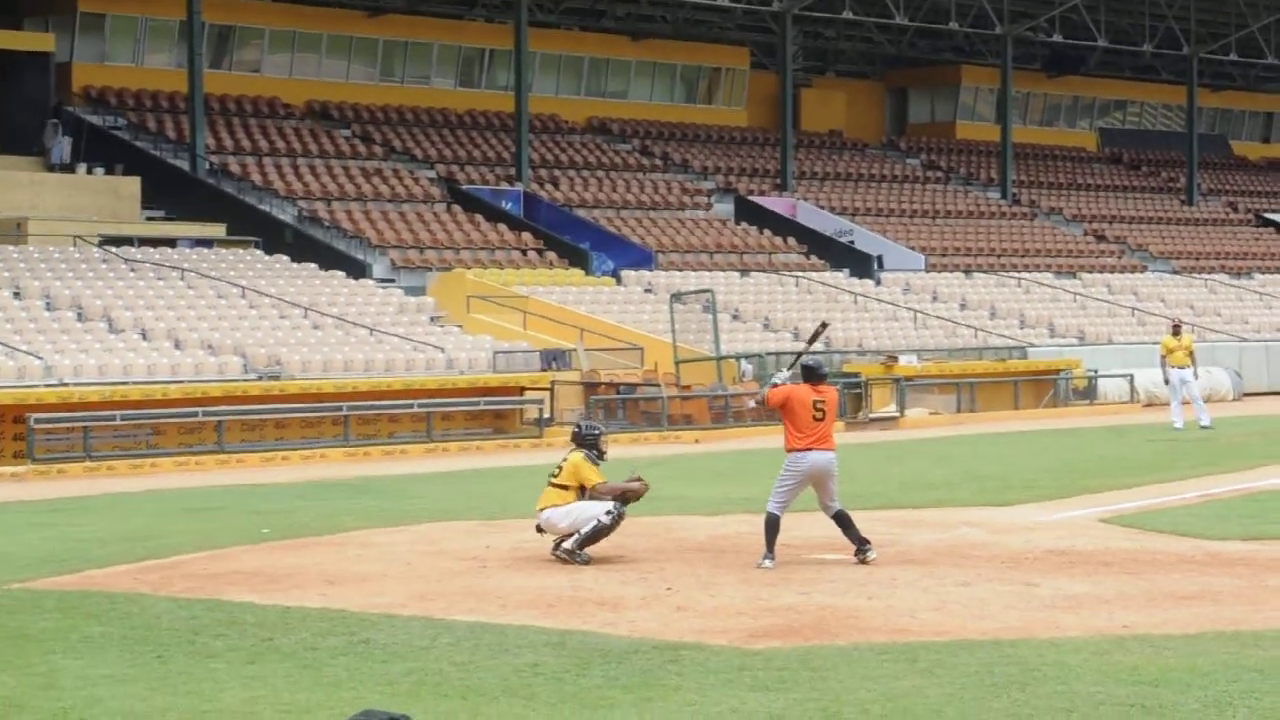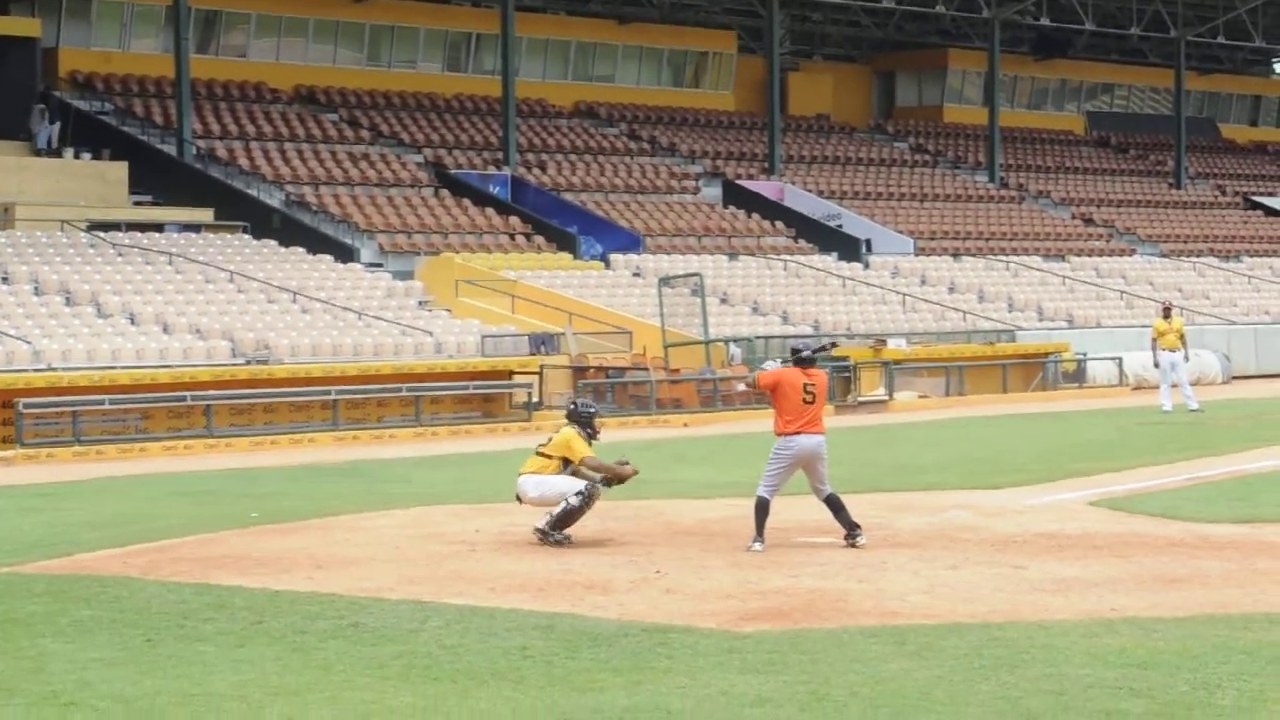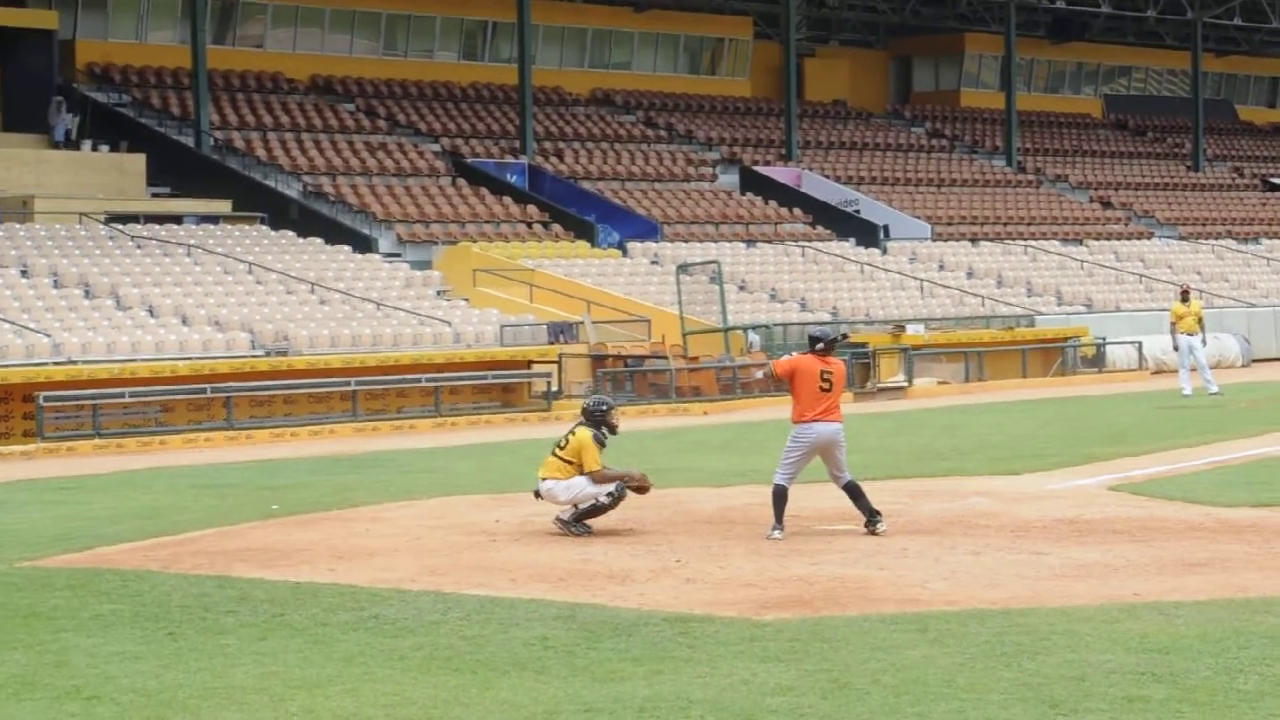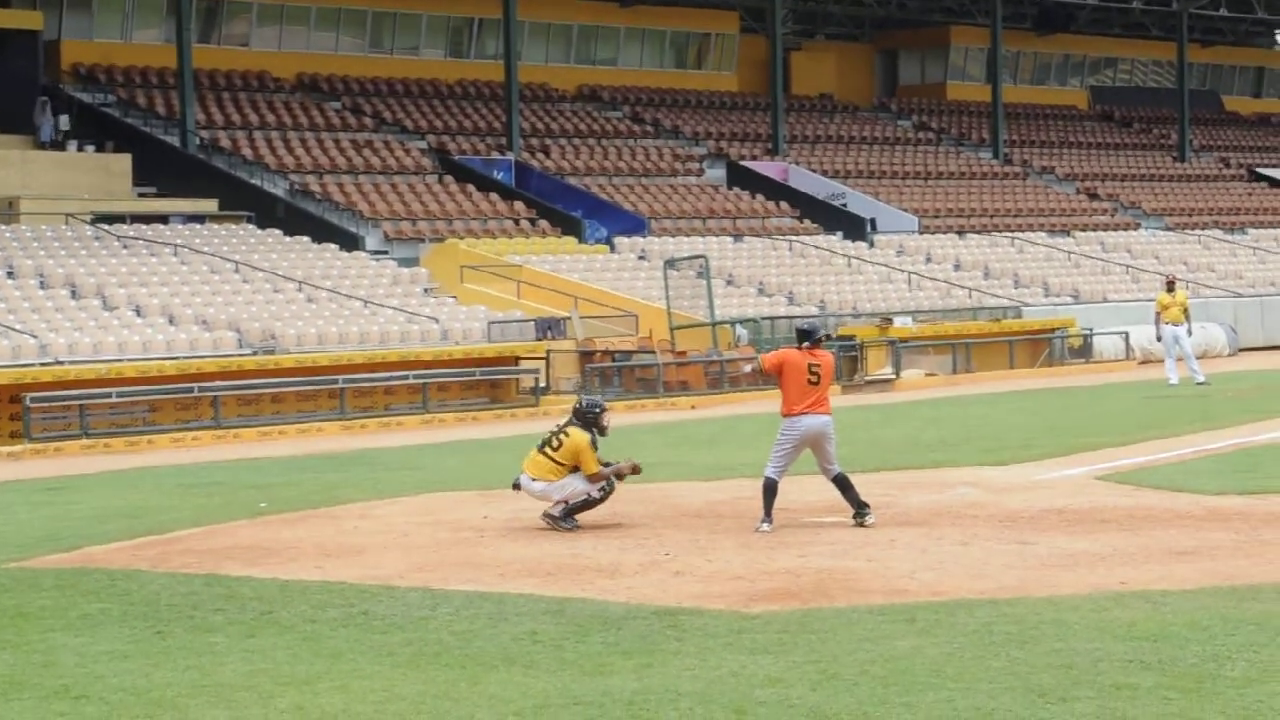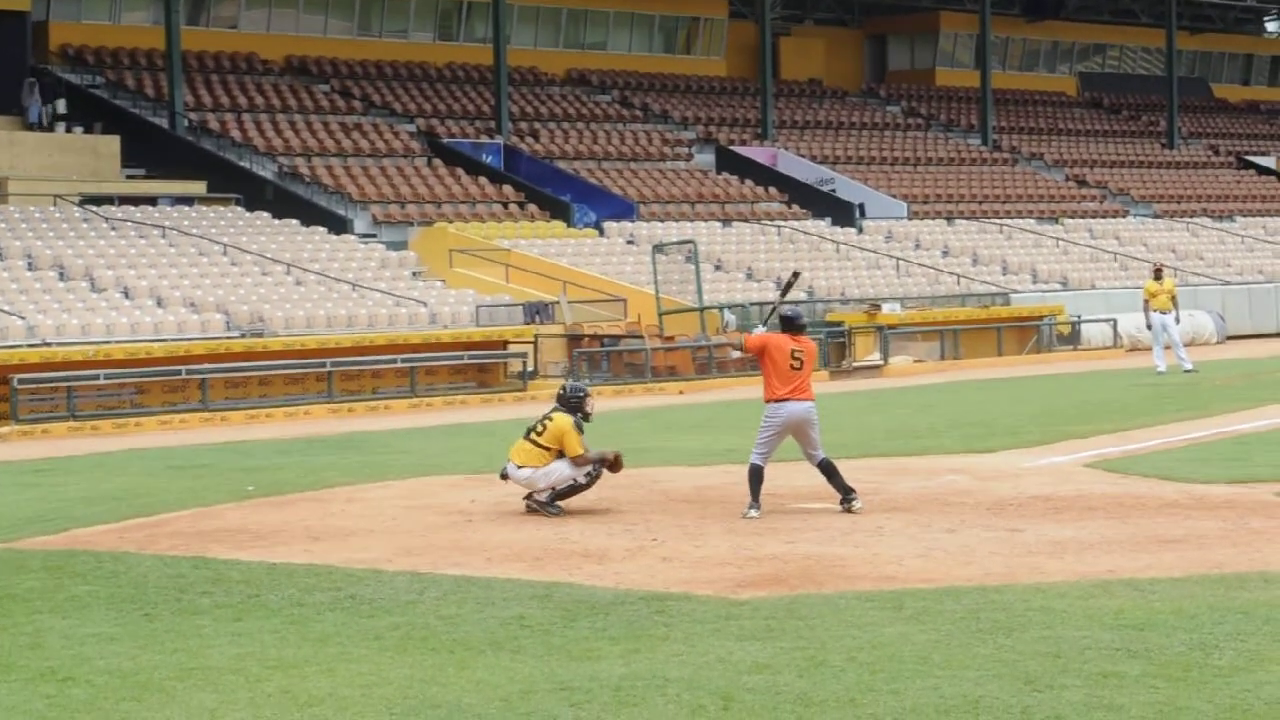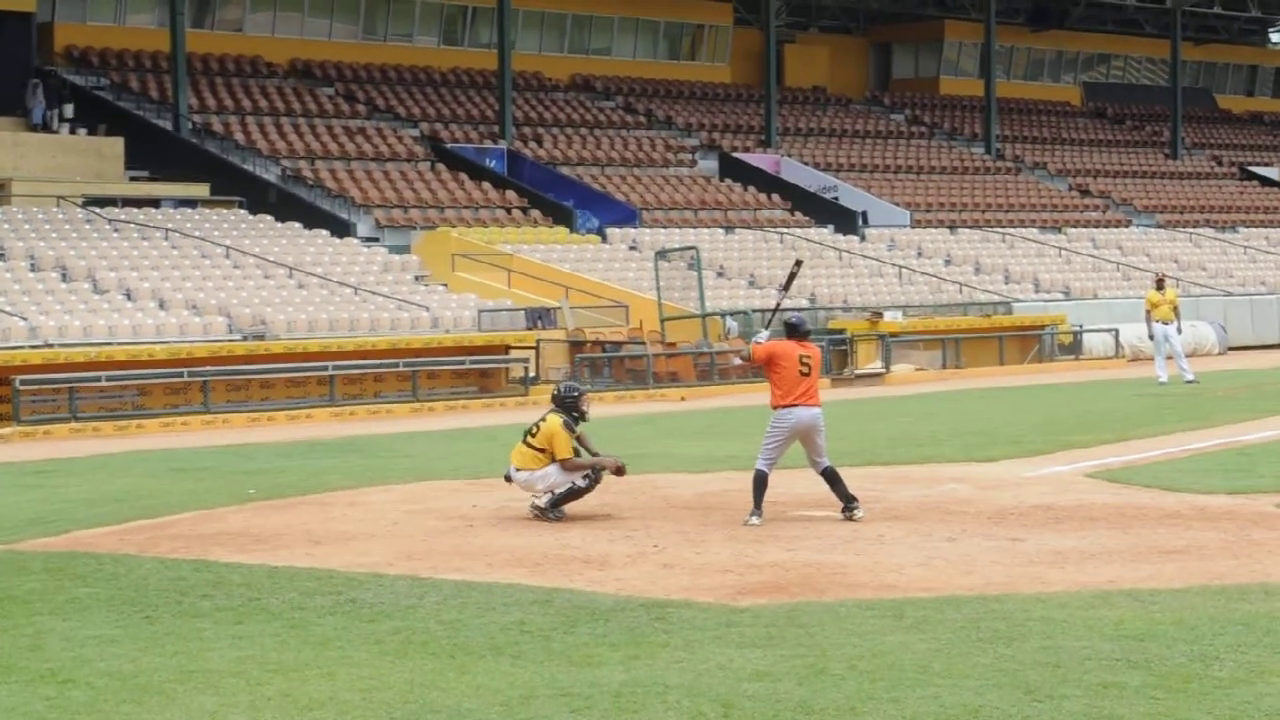
dt=0.4s
person 1, frame 1
left shoulder: (791, 392)
right shoulder: (833, 394)
left elbow: (761, 399)
left wrist: (775, 383)
left hip: (801, 459)
right hip: (828, 458)
left knee: (775, 507)
right knee: (832, 507)
left ankle: (769, 556)
right ankle: (864, 548)
person 1, frame 2
left shoulder: (781, 374)
right shoulder: (822, 377)
left elbow: (750, 382)
left wrist: (766, 370)
left hip: (790, 442)
right hip: (817, 441)
left knee: (765, 490)
right knee: (823, 490)
left ankle: (758, 539)
right ankle: (854, 533)
person 1, frame 3
left shoulder: (798, 362)
right shoulder: (840, 366)
left elbow: (767, 372)
left wrist: (785, 361)
left hip: (807, 430)
right hip: (835, 429)
left knee: (782, 478)
right knee: (843, 477)
left ankle: (778, 527)
right ankle: (875, 520)
person 1, frame 4
left shoulder: (786, 356)
right shoulder: (828, 358)
left elbow: (756, 367)
left wrist: (774, 356)
left hip: (796, 423)
right hip: (823, 421)
left knee: (773, 471)
right knee: (832, 470)
left ankle: (767, 519)
right ankle: (863, 512)
person 1, frame 5
left shoulder: (770, 340)
right shoulder: (811, 346)
left elbow: (739, 344)
left wrist: (758, 334)
left hip: (779, 409)
right hip: (806, 408)
left knee: (758, 457)
right knee: (817, 456)
left ankle: (754, 506)
right ankle: (850, 497)
person 1, frame 6
left shoulder: (776, 347)
right shoulder: (816, 351)
left elbow: (745, 356)
left wrist: (758, 341)
left hip: (787, 415)
right hip: (814, 413)
left knee: (764, 463)
right knee: (821, 463)
left ankle: (756, 513)
right ankle: (852, 506)
